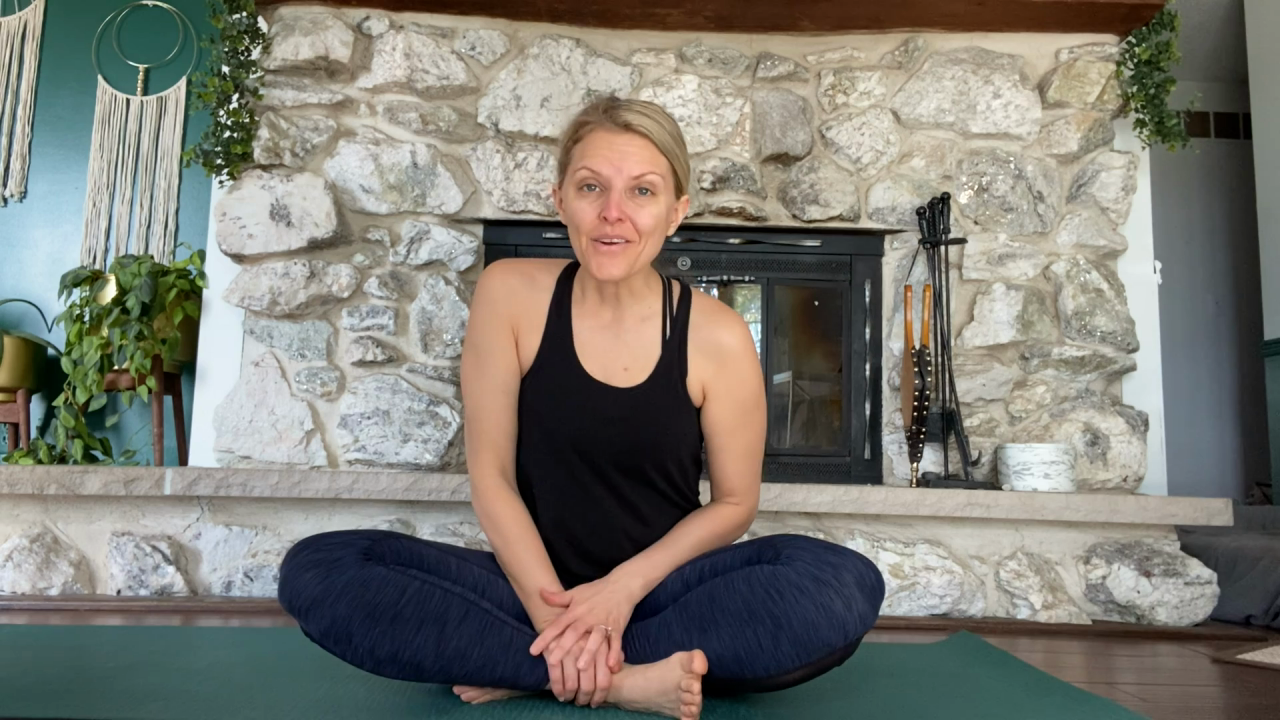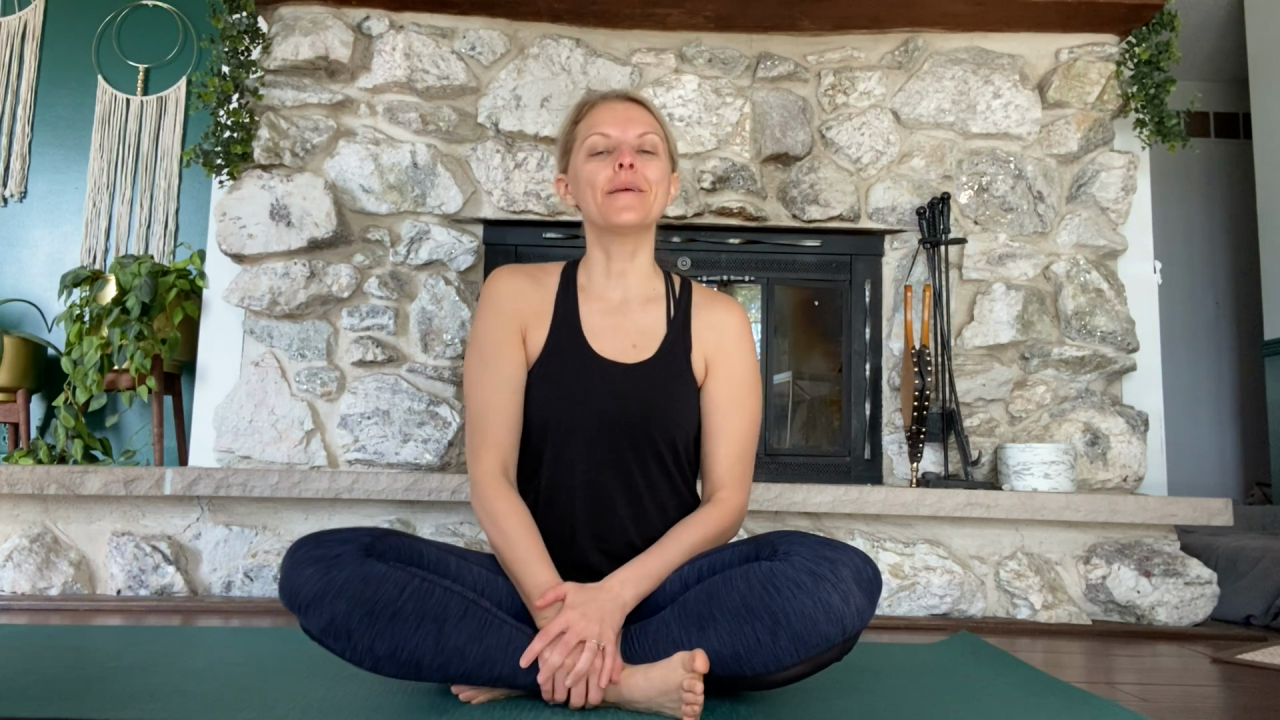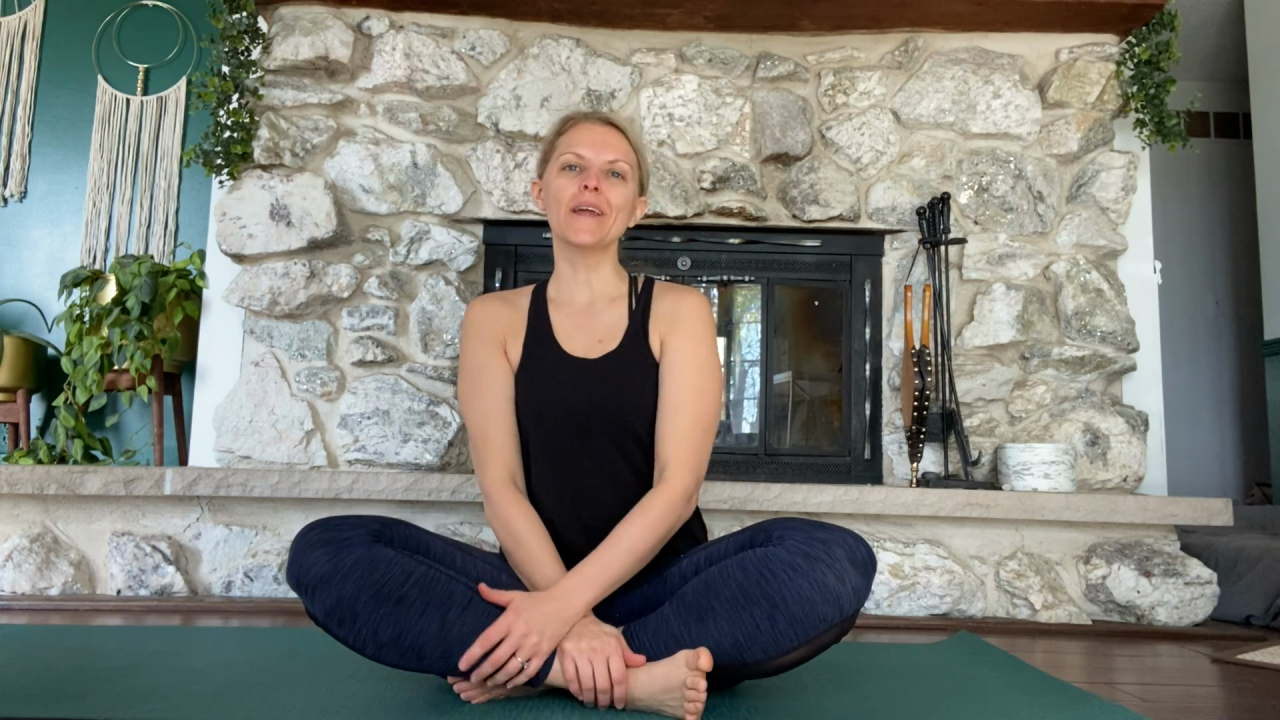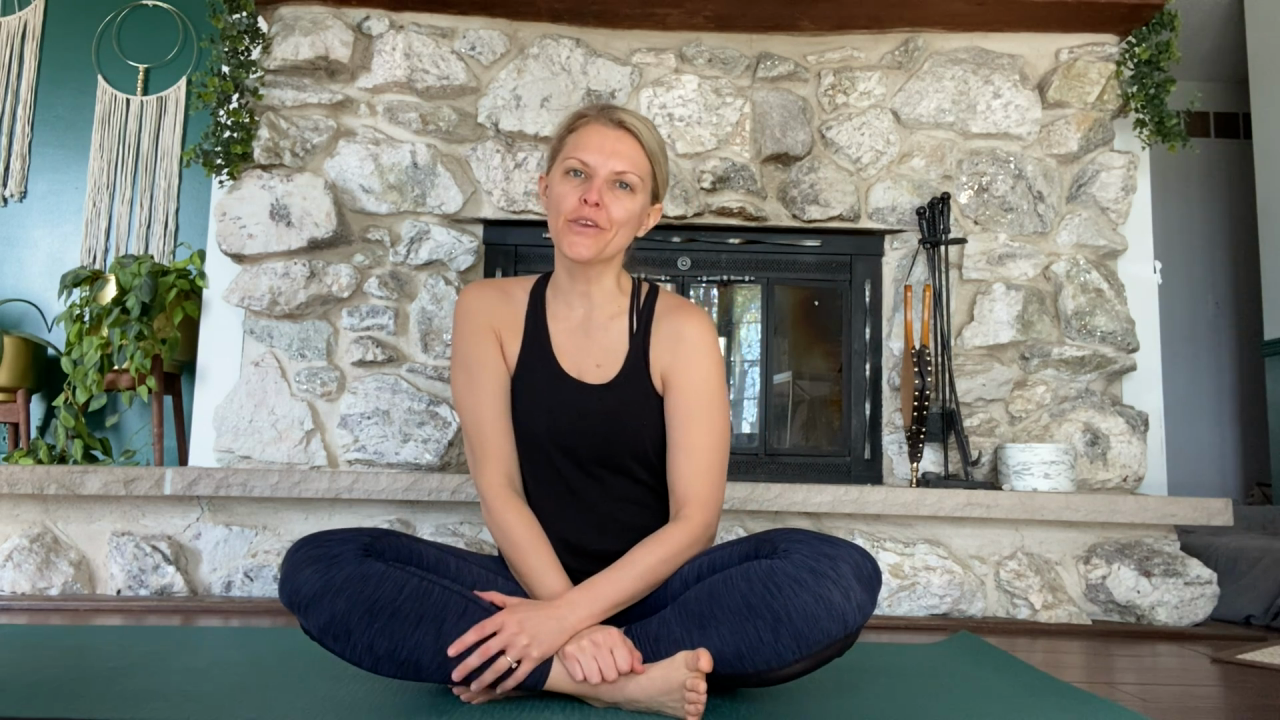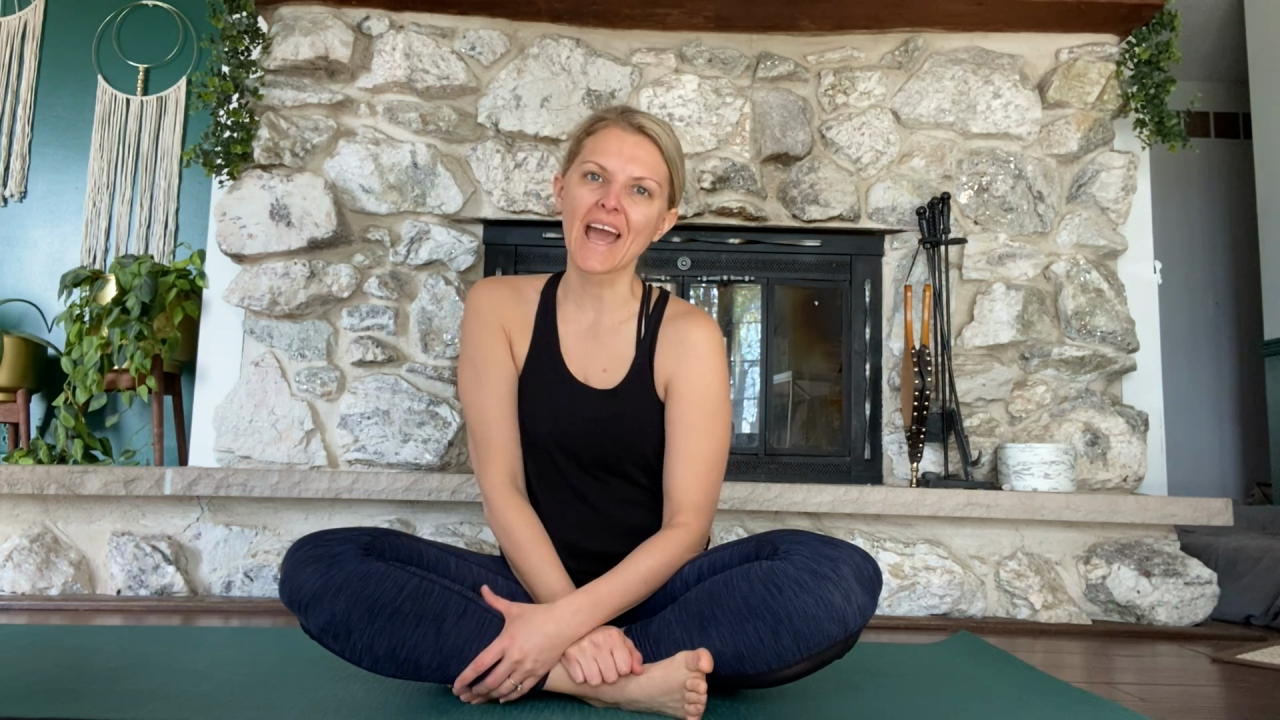
dt=0.7s
person 1, frame 1
left shoulder: (716, 336)
right shoulder: (509, 293)
left elbow: (734, 501)
right elbow: (491, 476)
left wrist: (628, 583)
right wrist: (553, 611)
left hip: (664, 593)
right hip: (538, 589)
left knee: (846, 587)
right knee: (315, 572)
left ankle: (526, 668)
person 1, frame 2
left shoulder: (716, 319)
right shoulder: (517, 294)
left elbow: (725, 500)
right elbow: (490, 477)
left wrist: (619, 595)
right wrist: (555, 609)
left hip: (666, 593)
right hip: (539, 589)
left knee: (844, 581)
right knee: (316, 569)
left ankle: (528, 667)
person 1, frame 3
left shoulder: (678, 309)
right shoulder: (494, 317)
left elbow: (677, 486)
right elbow: (501, 488)
left wrist: (563, 602)
right wrist: (567, 612)
left hip: (661, 588)
right hip: (538, 586)
left knee: (836, 561)
right knee: (323, 552)
left ankle: (542, 669)
person 1, frame 4
left shoulder: (679, 328)
right shoulder: (488, 308)
left elbow: (695, 521)
right elbow: (498, 490)
left wrist: (566, 617)
right wrist: (569, 619)
left hip: (656, 594)
right hip: (536, 589)
left knee: (841, 576)
right knee: (316, 567)
left ankle: (528, 671)
person 1, frame 5
left shoulder: (687, 335)
right shoulder: (499, 306)
left elbow: (686, 526)
right elbow: (501, 489)
left wrist: (569, 622)
right wrist: (565, 617)
left hip: (653, 594)
right hip: (535, 588)
left knee: (841, 576)
right knee: (316, 566)
